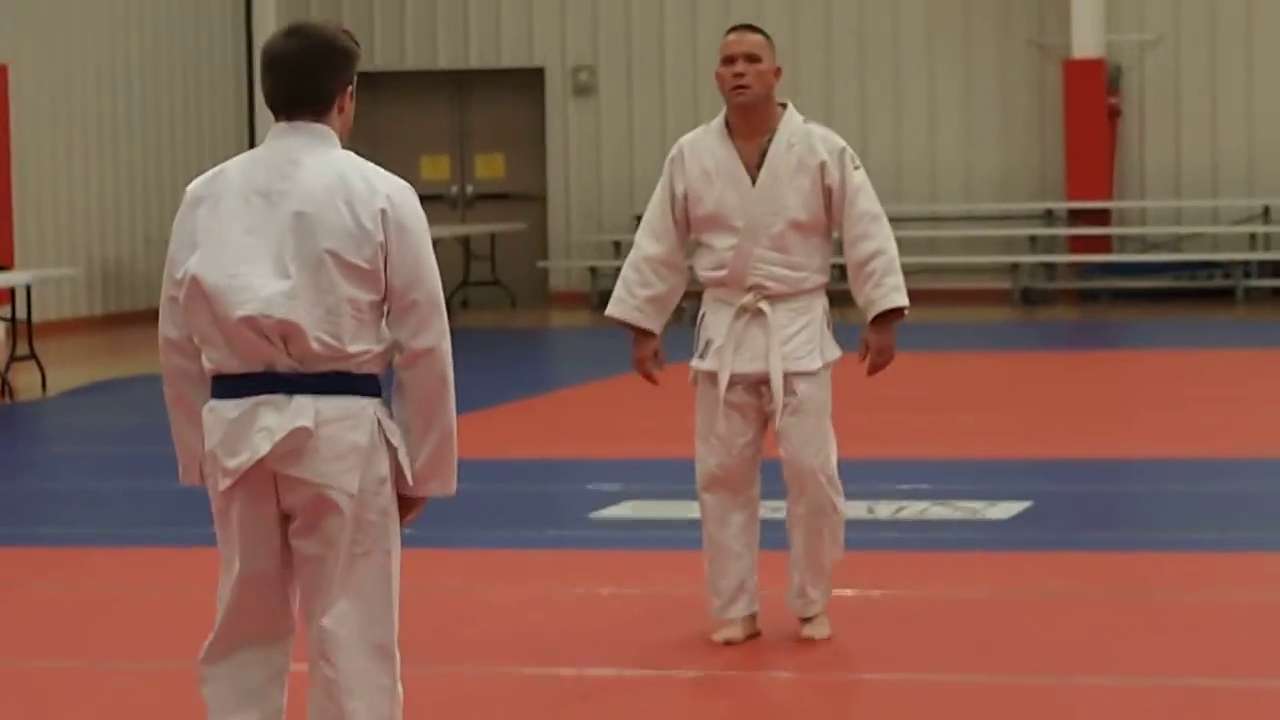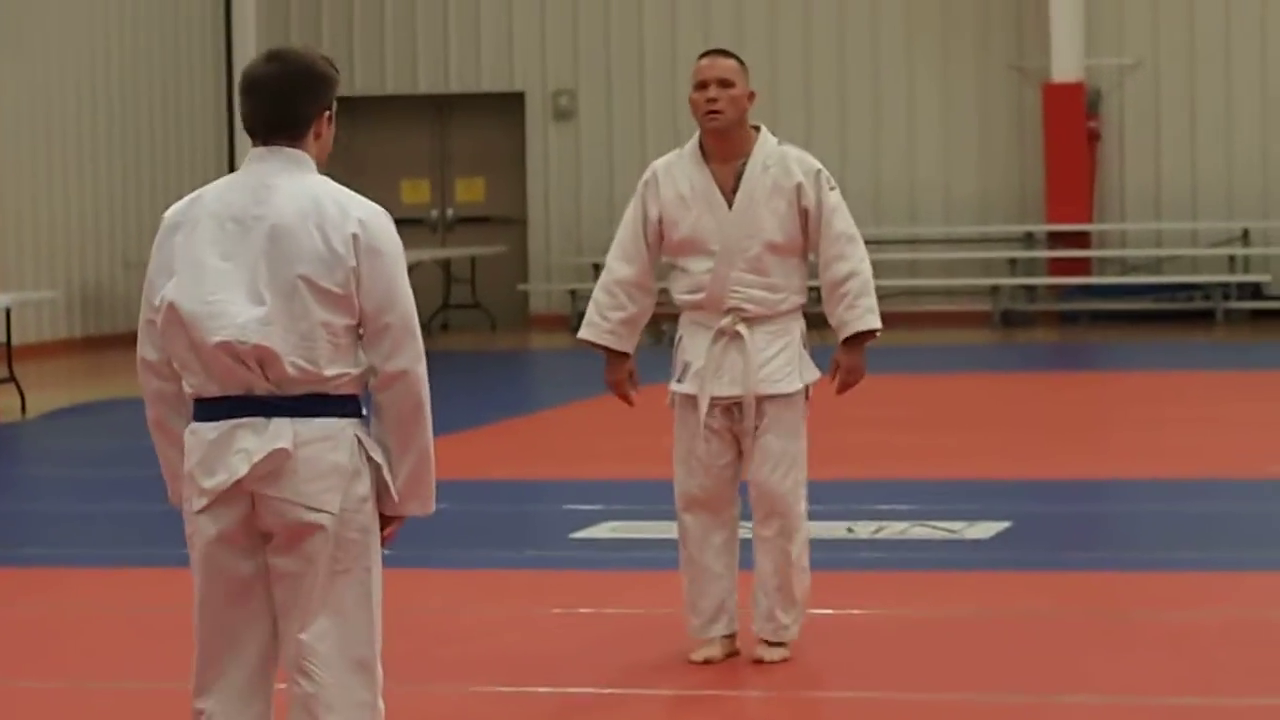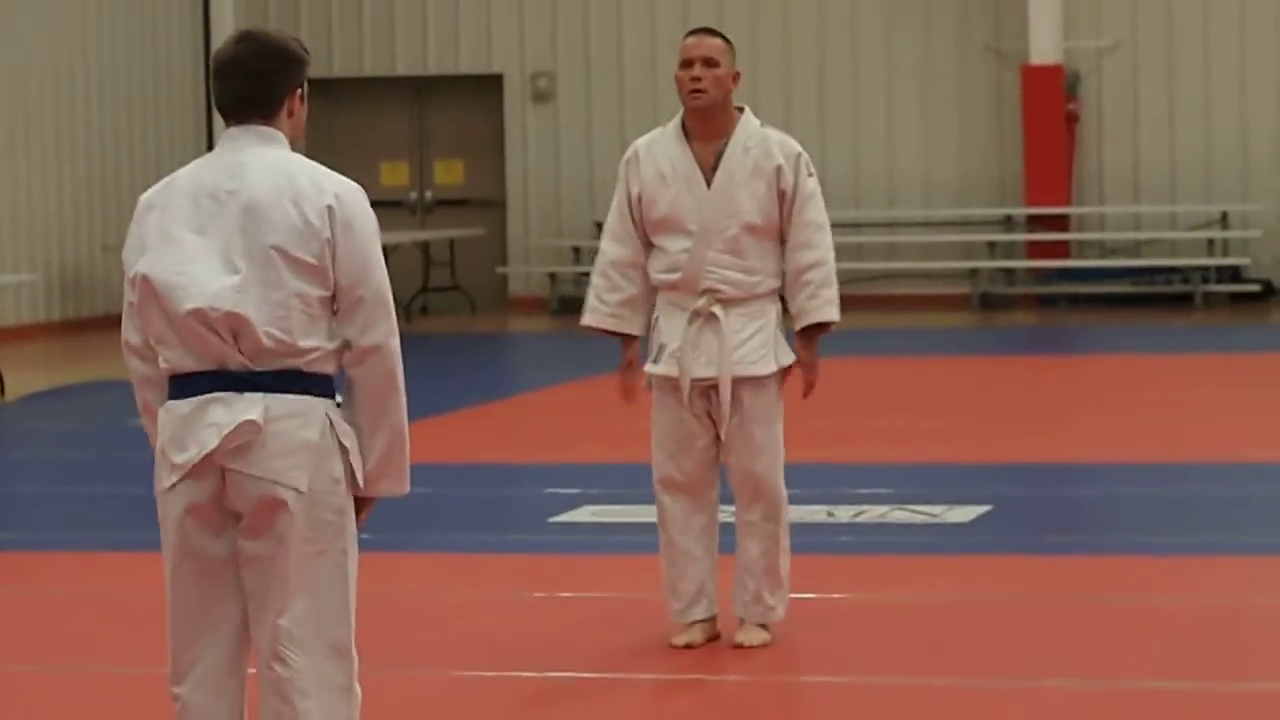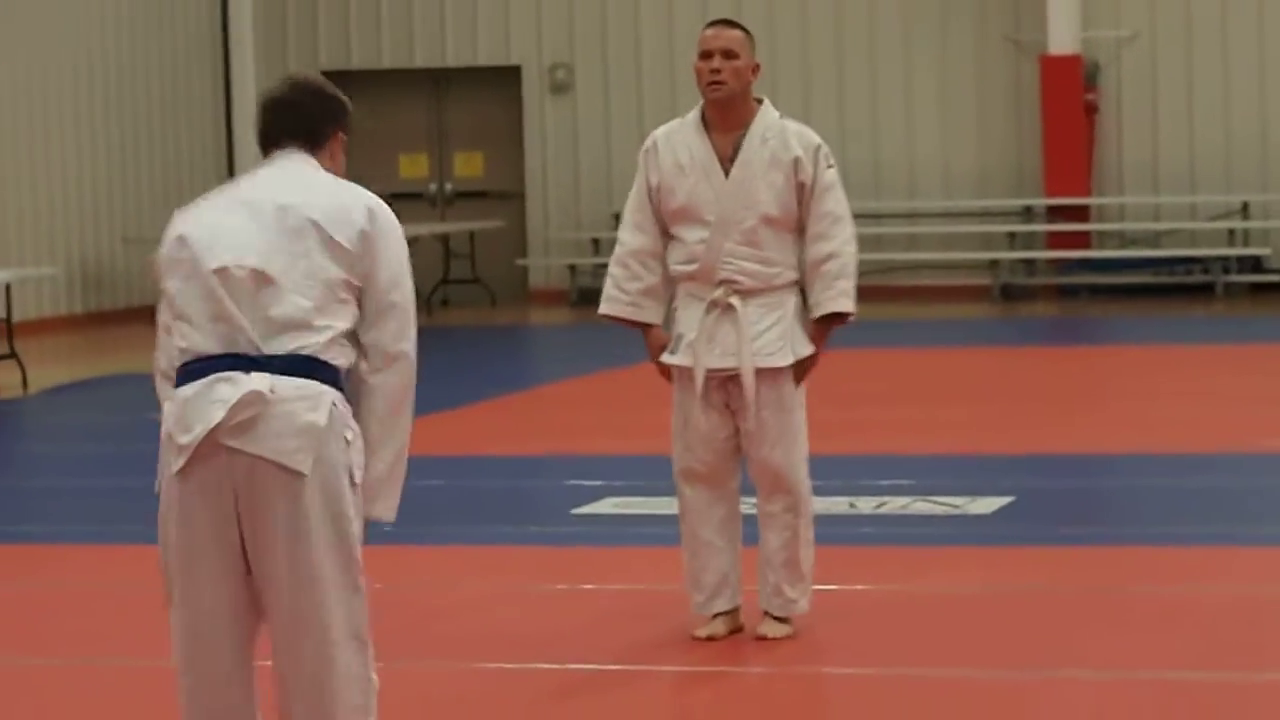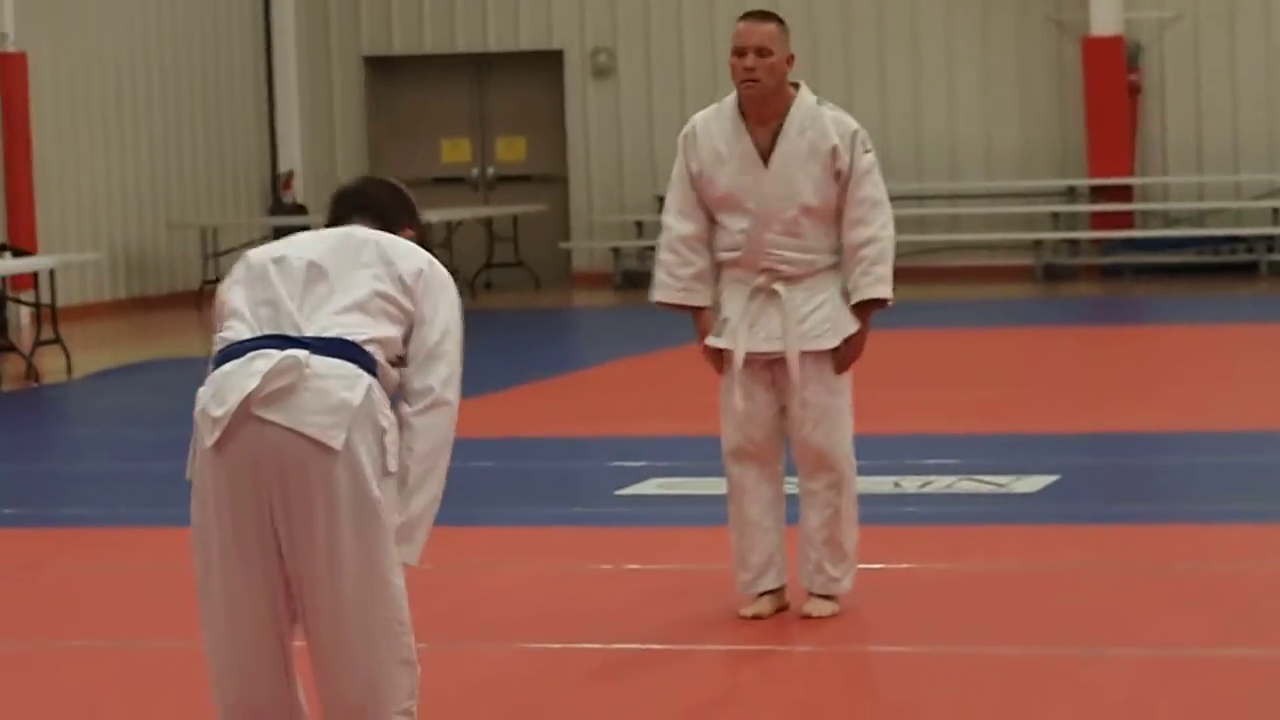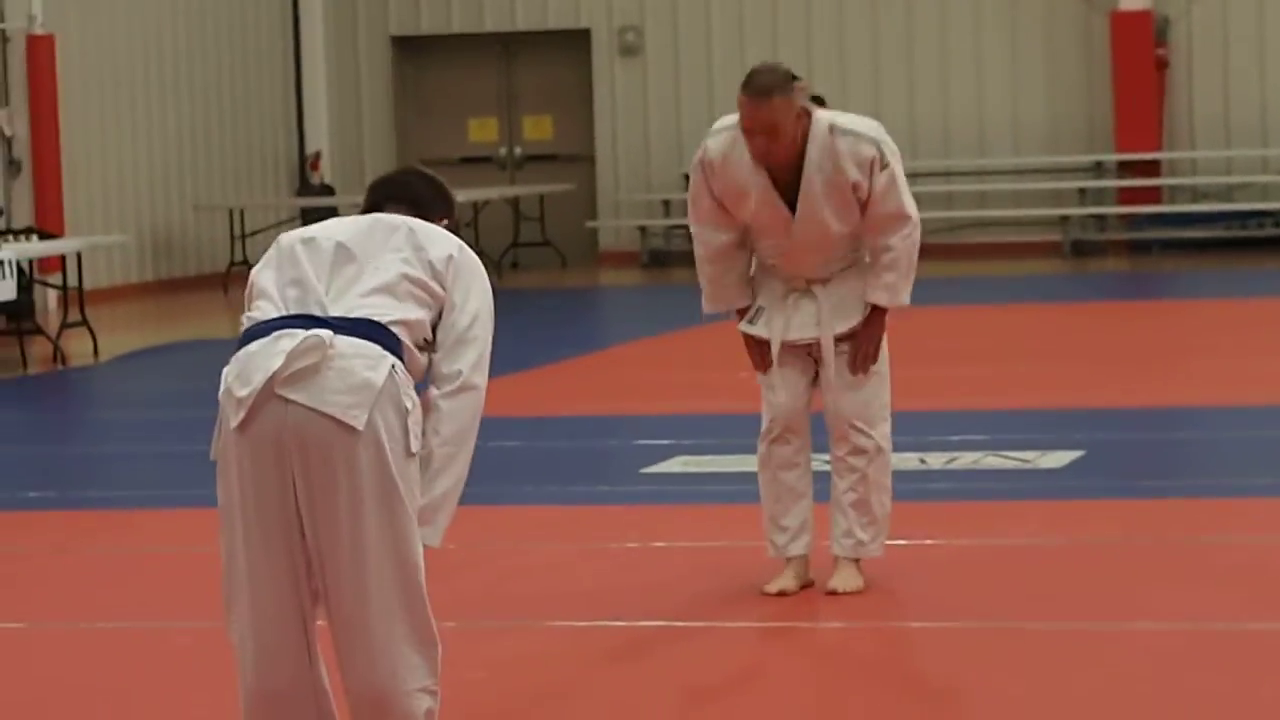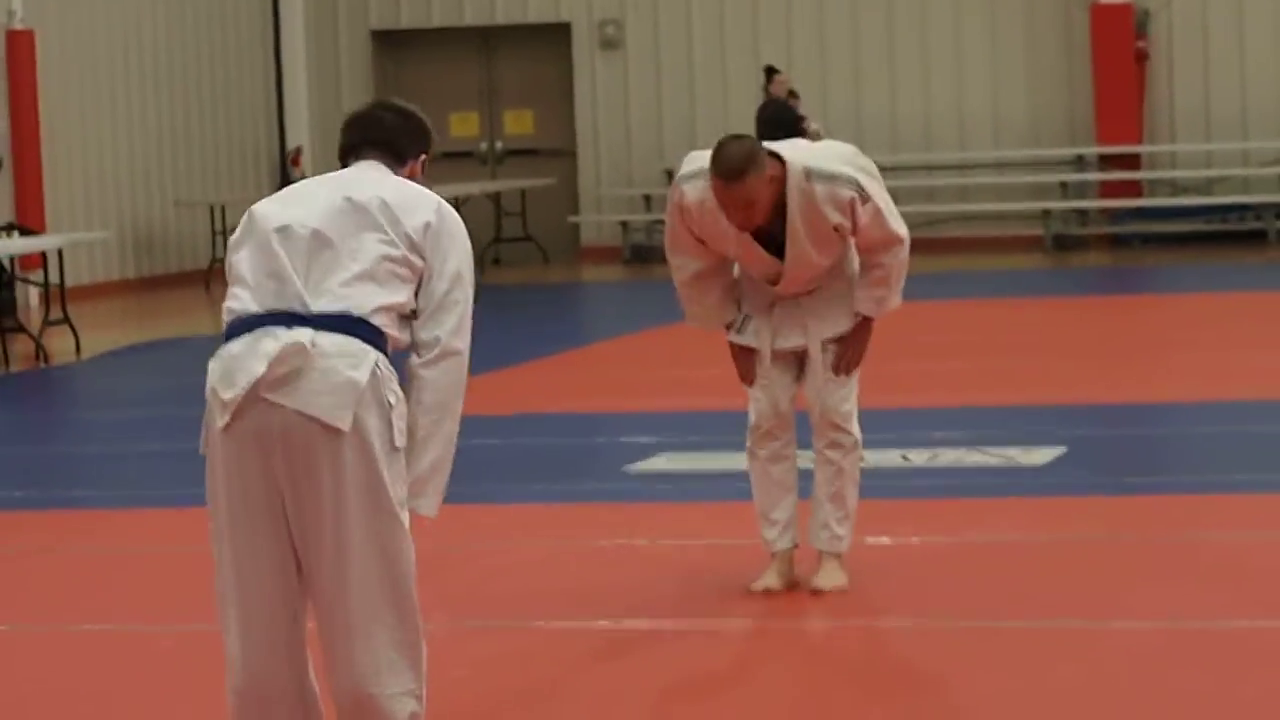
dt=0.2s
person 1, frame 1
left shoulder: (206, 193)
right shoulder: (381, 195)
left elbow: (178, 340)
right elbow: (422, 344)
left wrist: (200, 452)
right wrist: (421, 466)
left hip: (239, 431)
right hip: (341, 433)
left knee: (243, 632)
right knee: (352, 638)
person 1, frame 2
left shoulder: (183, 220)
right shoulder: (356, 219)
left elbow: (158, 366)
right elbow: (398, 367)
left wrist: (187, 473)
right wrist: (402, 485)
left hip: (219, 456)
right hip: (320, 457)
left knee: (227, 660)
right knee: (332, 655)
person 1, frame 3
left shoulder: (158, 201)
right shoulder: (330, 195)
left elbow: (139, 346)
right elbow: (371, 342)
right wrist: (374, 466)
left hip: (191, 435)
right hip: (293, 434)
left knee: (200, 638)
right knee: (307, 638)
person 1, frame 4
left shoulder: (193, 218)
right shoulder: (362, 210)
right elbow: (390, 356)
right wrist: (375, 485)
left hip: (196, 419)
right hip: (300, 419)
left knee: (207, 634)
right knee: (324, 632)
person 1, frame 5
left shoulder: (260, 259)
right shoulder: (421, 267)
right elbow: (432, 404)
right wrist: (400, 531)
left hip: (228, 404)
right hip: (336, 405)
left knee: (242, 627)
right knee: (366, 631)
person 1, frame 6
left shoulder: (292, 242)
right shoulder: (454, 254)
right elbow: (459, 390)
right wrist: (423, 516)
left hip: (254, 384)
right hip: (357, 388)
left knee: (266, 608)
right knee: (384, 608)
person 1, frame 7
left shoulder: (269, 206)
right shoulder: (432, 212)
right elbow: (441, 355)
right wrist: (414, 486)
left hip: (241, 379)
right hip: (341, 381)
left knee: (258, 606)
right knee: (369, 605)
person 2, frame 1
left shoulder: (823, 149)
right shoulder: (689, 155)
left elbow: (867, 235)
right elbow: (659, 246)
left wrist: (881, 318)
right wrist: (644, 328)
left hip: (797, 330)
right hip: (723, 331)
left knee: (812, 473)
right knee: (721, 477)
left ankle: (812, 604)
right ankle: (735, 609)
person 2, frame 2
left shoulder: (799, 171)
right shoulder: (662, 179)
left elbow: (843, 256)
right elbow: (628, 268)
left wrist: (853, 340)
right wrist: (616, 350)
left hip: (774, 352)
right hip: (701, 354)
left knee: (778, 498)
right knee: (701, 498)
left ankle: (775, 629)
right ankle: (715, 628)
person 2, frame 3
left shoulder: (779, 154)
right shoulder: (643, 158)
left elbow: (809, 247)
right elbow: (622, 253)
left wrist: (811, 335)
right wrist: (624, 338)
left hip: (750, 335)
right hip: (676, 337)
left knee: (758, 481)
right knee: (679, 481)
left ankle: (758, 612)
right ankle: (695, 612)
person 2, frame 4
left shoulder: (799, 145)
right shoulder: (663, 148)
left elbow: (830, 239)
right elbow: (640, 244)
left wrist: (821, 327)
right wrist: (648, 326)
left hip: (770, 326)
right hip: (694, 328)
left knee: (780, 471)
right knee: (699, 472)
left ankle: (781, 604)
right ankle: (719, 605)
person 2, frame 5
left shoulder: (838, 132)
right shoulder: (701, 134)
left elbow: (868, 225)
right elbow: (685, 229)
left wrist: (862, 315)
right wrist: (700, 312)
left hip: (815, 309)
right hip: (742, 311)
left knee: (824, 453)
right knee: (747, 451)
left ankle: (826, 583)
right ankle: (764, 583)
person 2, frame 6
left shoulder: (861, 146)
right shoulder: (716, 154)
left elbow: (895, 231)
right elbow: (716, 242)
left wrist: (877, 317)
right wrist: (744, 315)
left hip: (848, 297)
right hip: (778, 300)
left knee: (858, 425)
right knee: (781, 426)
left ankle: (851, 552)
right ankle: (792, 554)
person 2, frame 7
left shoulder: (838, 181)
right shoulder: (689, 193)
left elbow: (888, 247)
right elbow: (694, 267)
left wrist: (864, 325)
right wrist: (731, 333)
left hip: (830, 301)
right hip: (761, 307)
left knee: (834, 422)
right knee: (767, 426)
left ankle: (832, 552)
right ankle: (780, 555)
